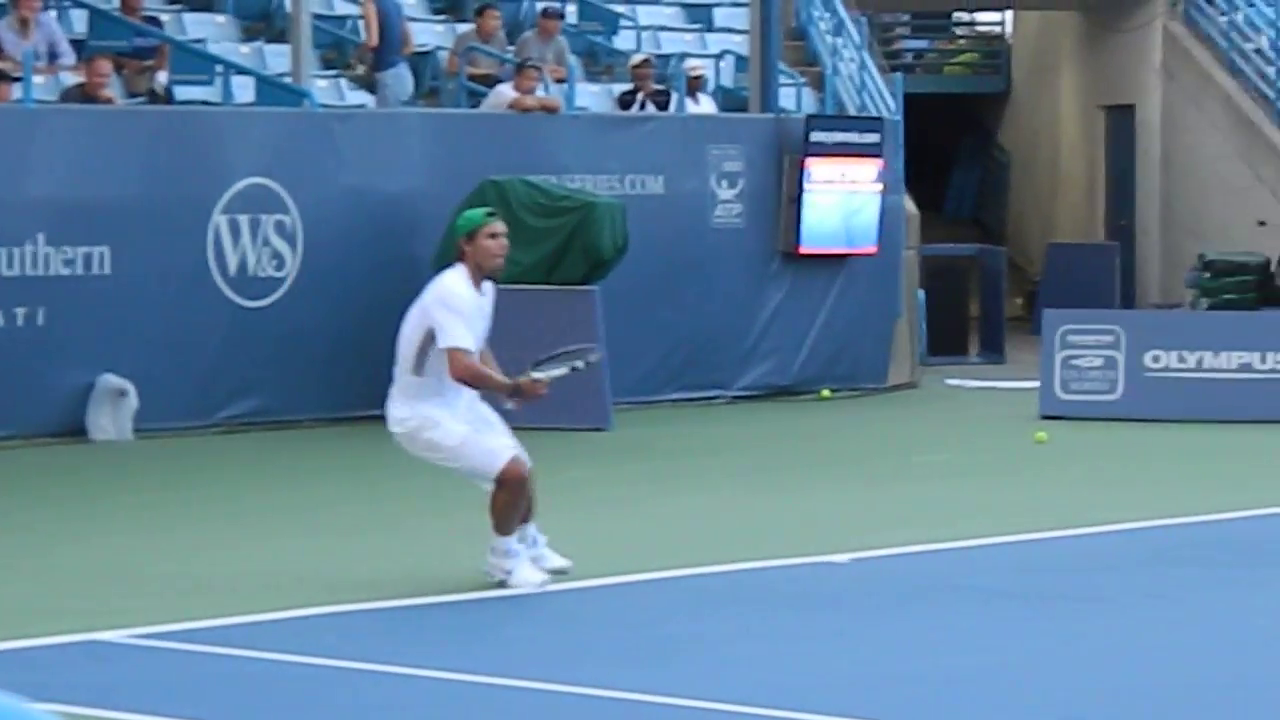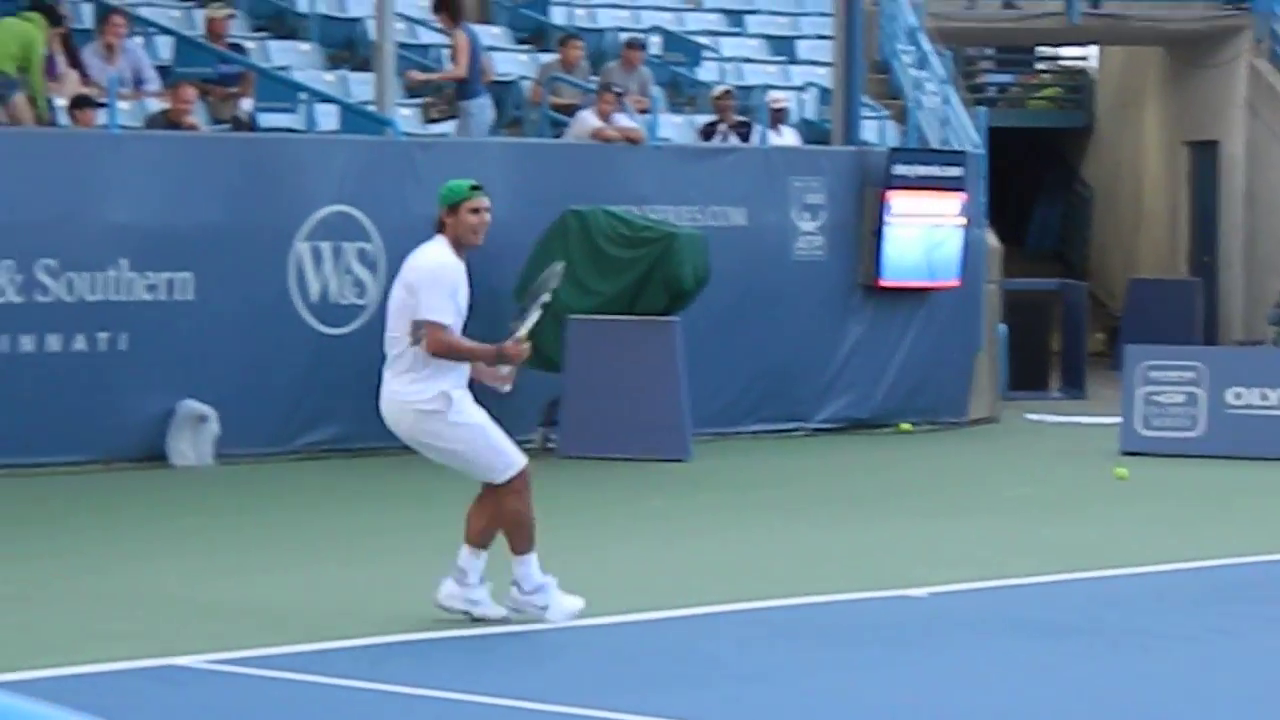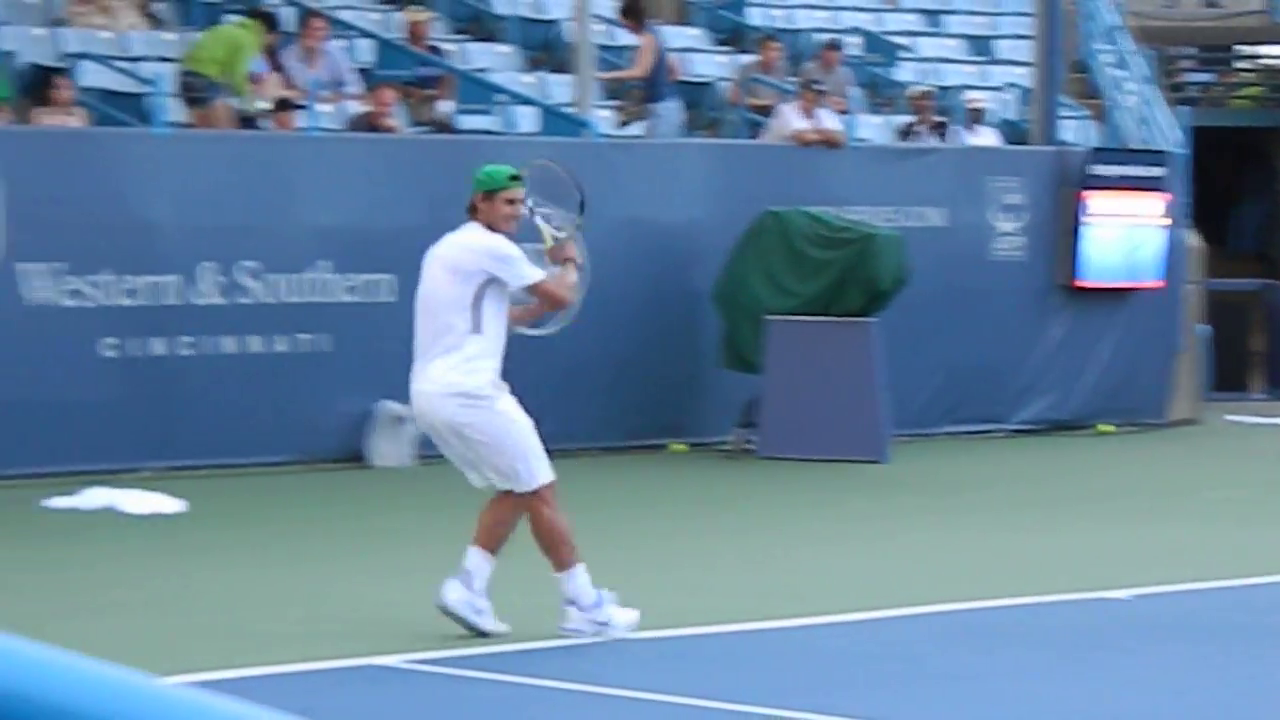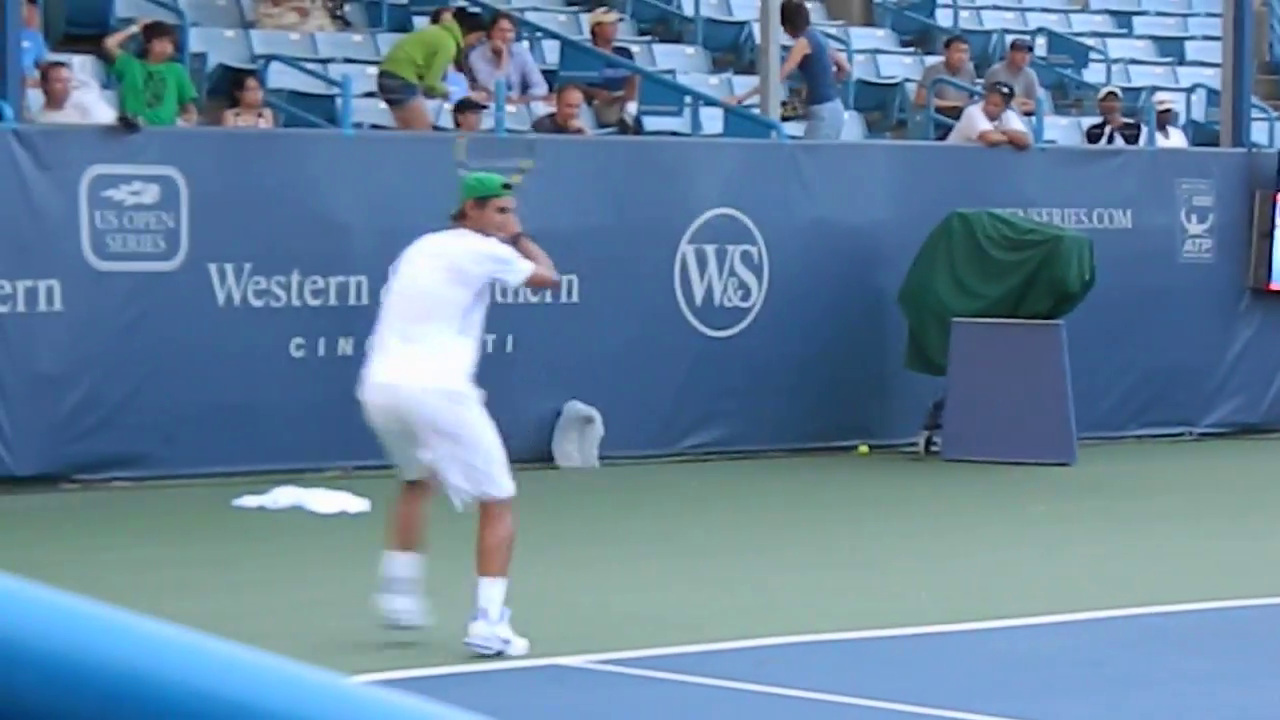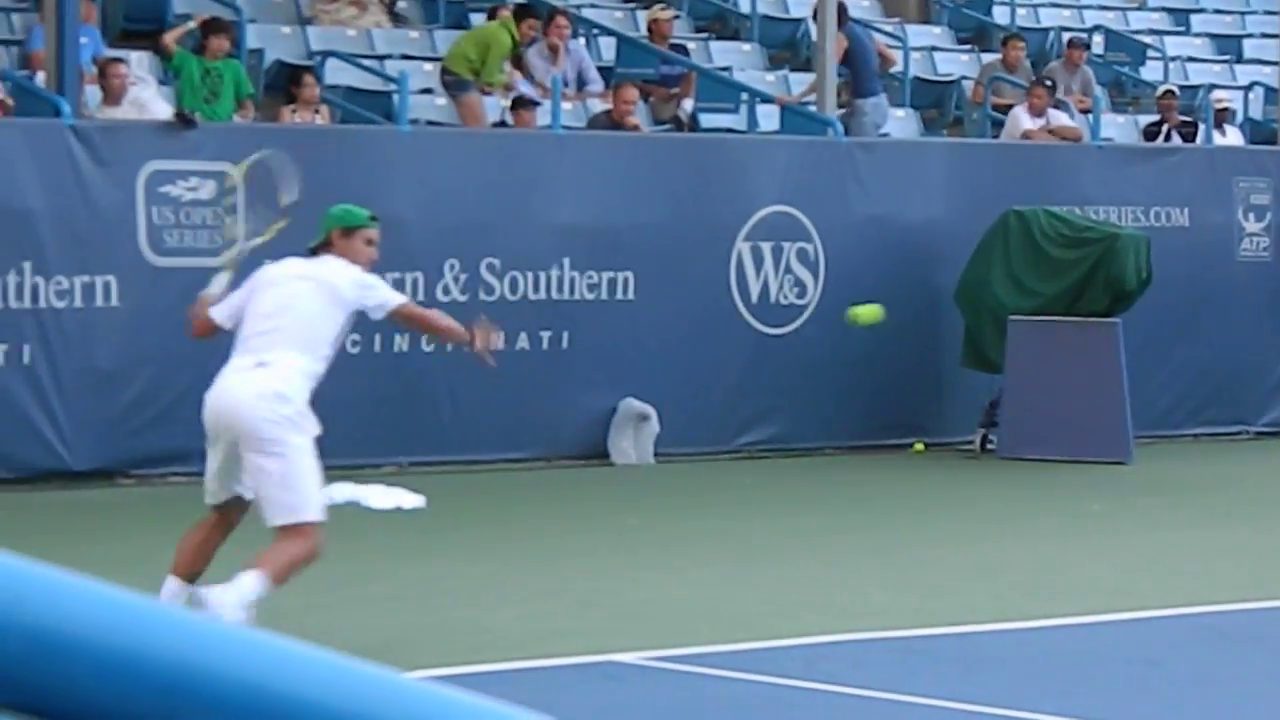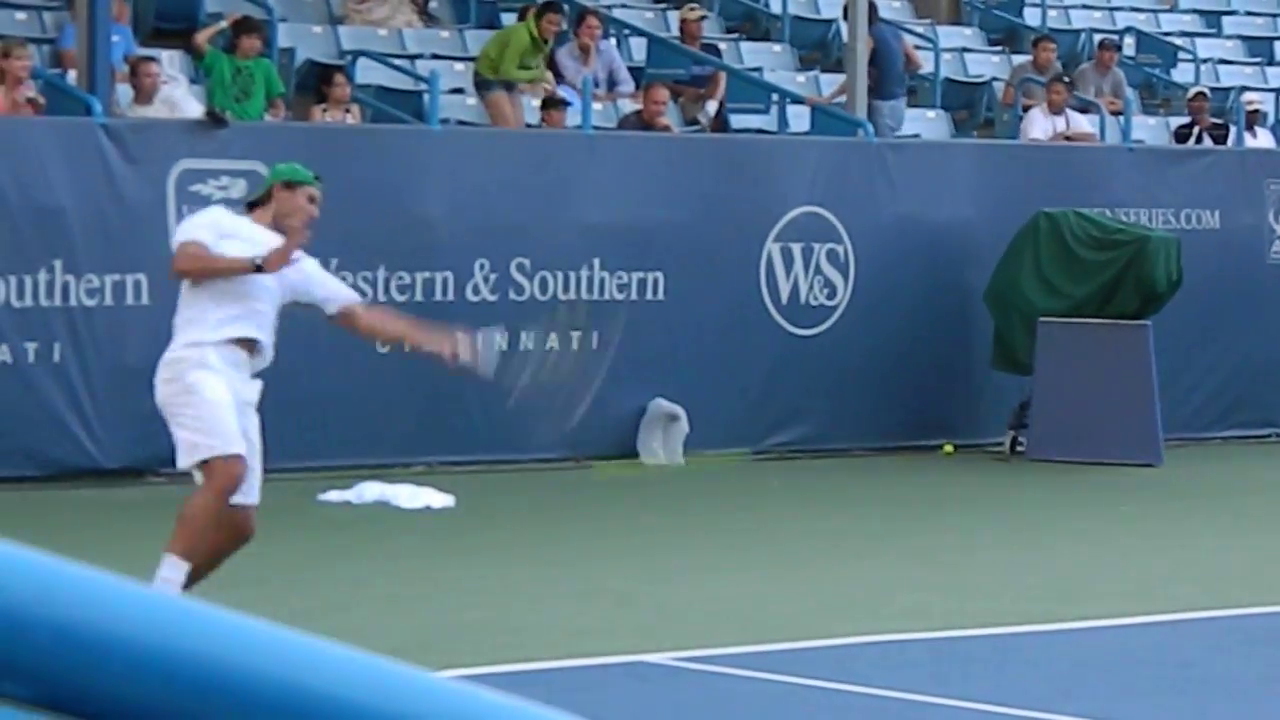
dt=0.3s
person 1, frame 1
left shoulder: (484, 288)
right shoulder: (453, 292)
right elbow: (461, 368)
left wrist: (508, 384)
right wrist: (515, 387)
left hip: (455, 405)
right hip: (419, 416)
left knee: (519, 471)
right knee: (514, 472)
left ankle: (528, 542)
right ankle: (505, 556)
person 1, frame 2
left shoulder: (444, 259)
right shoulder: (440, 265)
right elbow: (434, 343)
left wrist: (480, 366)
right wrist: (495, 354)
left hip: (417, 396)
right hip: (426, 401)
left knee: (499, 482)
right knee: (515, 479)
left ankle: (465, 586)
right ankle: (532, 589)
person 1, frame 3
left shoulder: (448, 248)
right shoulder: (492, 247)
right elbow: (559, 298)
left wrist: (526, 312)
right wrist: (569, 263)
left hip: (431, 395)
right hip: (468, 392)
left knee: (516, 490)
right knee: (538, 495)
left ankle: (466, 590)
right ankle: (585, 607)
person 1, frame 4
left shoulder: (419, 249)
right shoulder: (484, 251)
right elbow: (546, 277)
right wrist: (516, 238)
left hip: (380, 385)
right hip: (436, 389)
left knee: (420, 482)
right knee: (496, 508)
left ankle: (400, 591)
right ankle: (489, 622)
person 1, frame 5
left shoulder: (268, 275)
right shoulder: (352, 280)
left elbow: (201, 328)
right elbow: (423, 319)
left wrist: (205, 300)
right wrist: (472, 337)
left hip: (222, 397)
right hip: (272, 405)
left knee: (225, 511)
right knee: (301, 540)
right ankle: (225, 605)
person 1, frame 6
left shoulder: (297, 264)
right shoulder: (215, 221)
left elbow: (362, 316)
right elbow: (185, 265)
left wrist: (435, 339)
right wrist: (256, 264)
left hip: (237, 389)
right hip: (194, 366)
left knee: (239, 527)
right knee: (226, 473)
left ankle: (164, 595)
right ankle: (162, 596)
